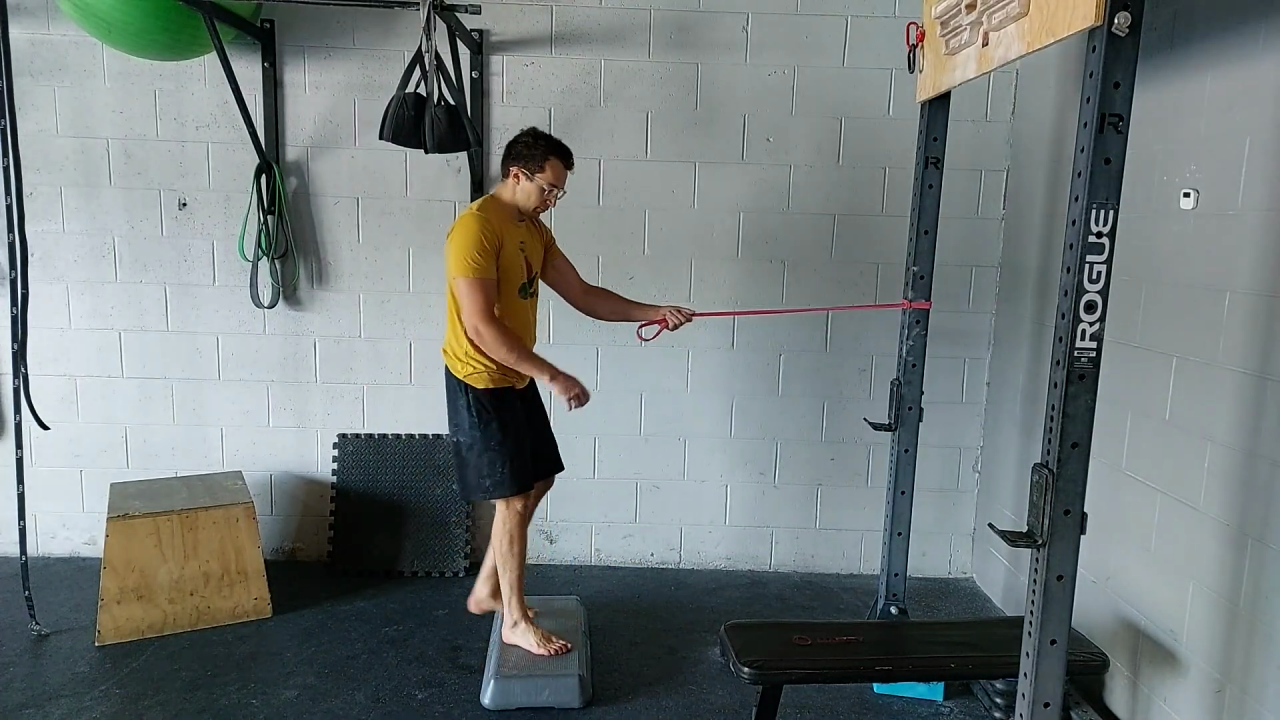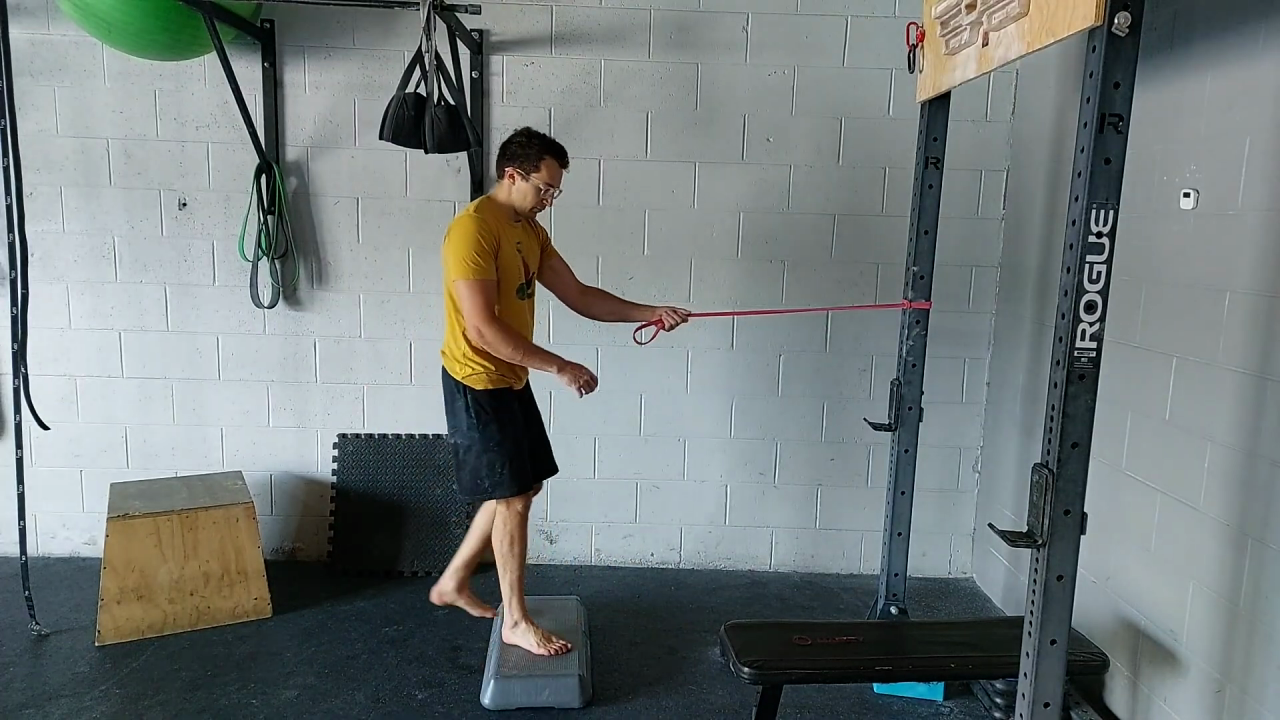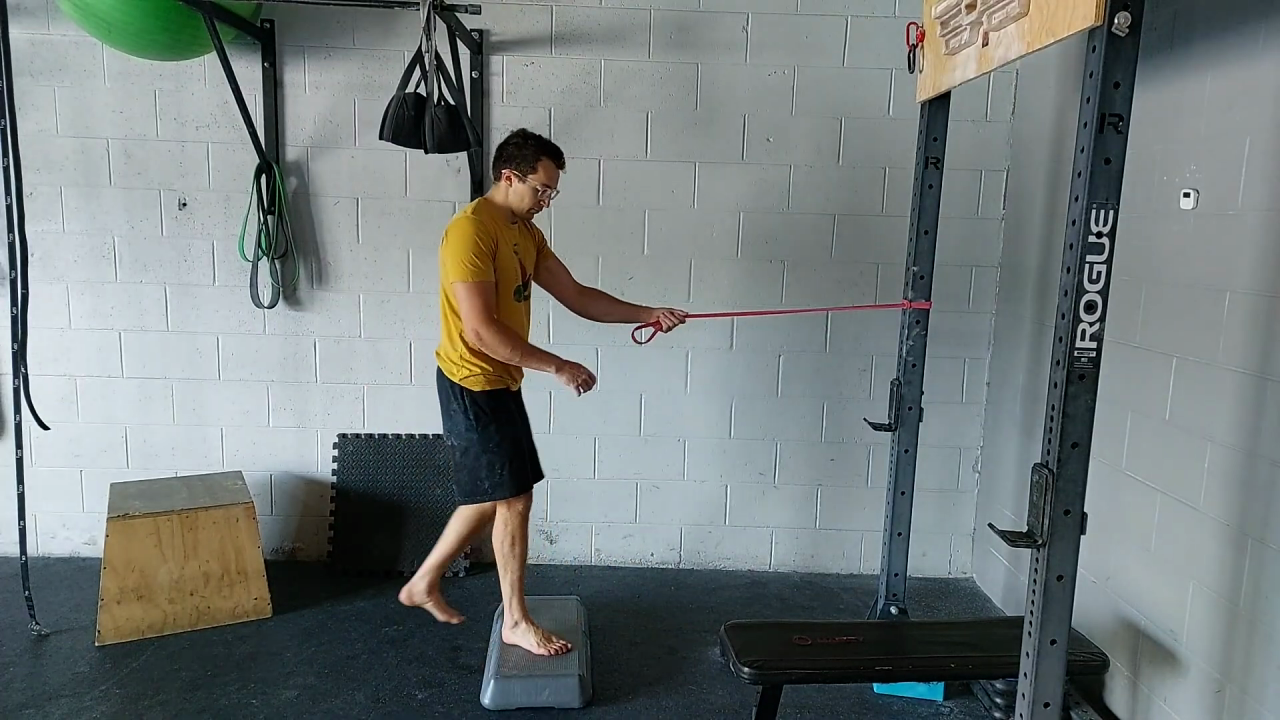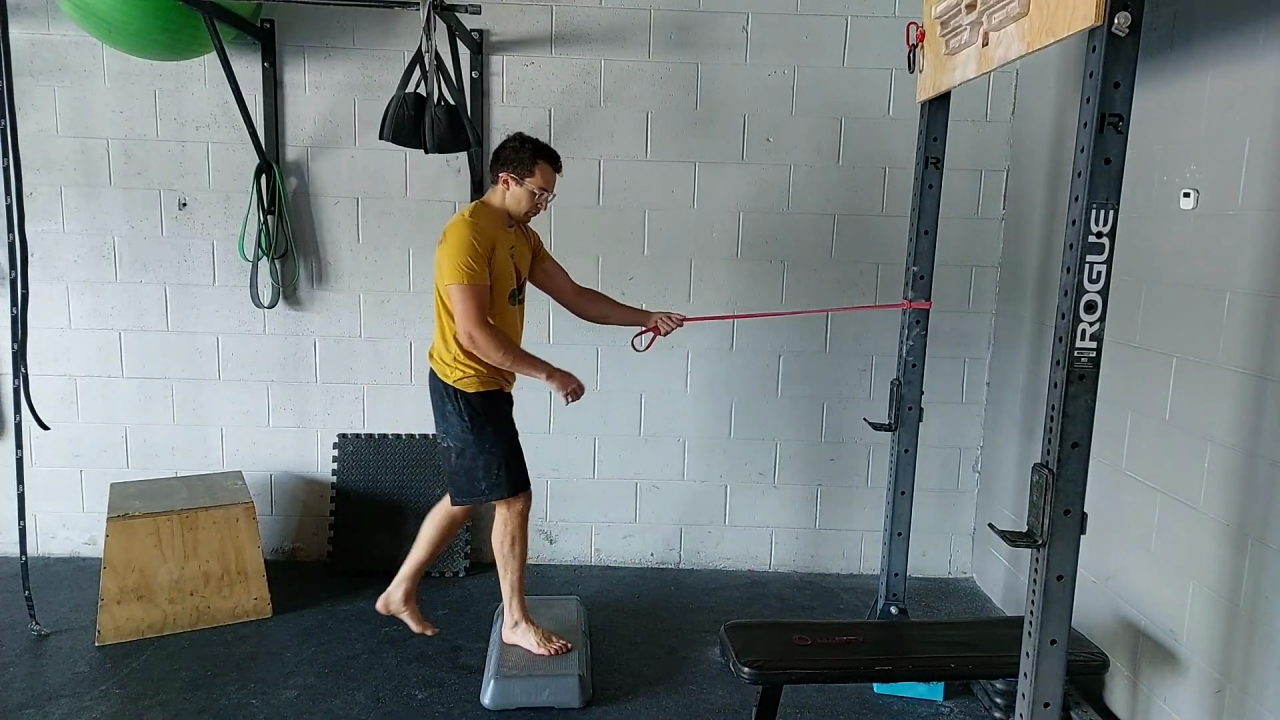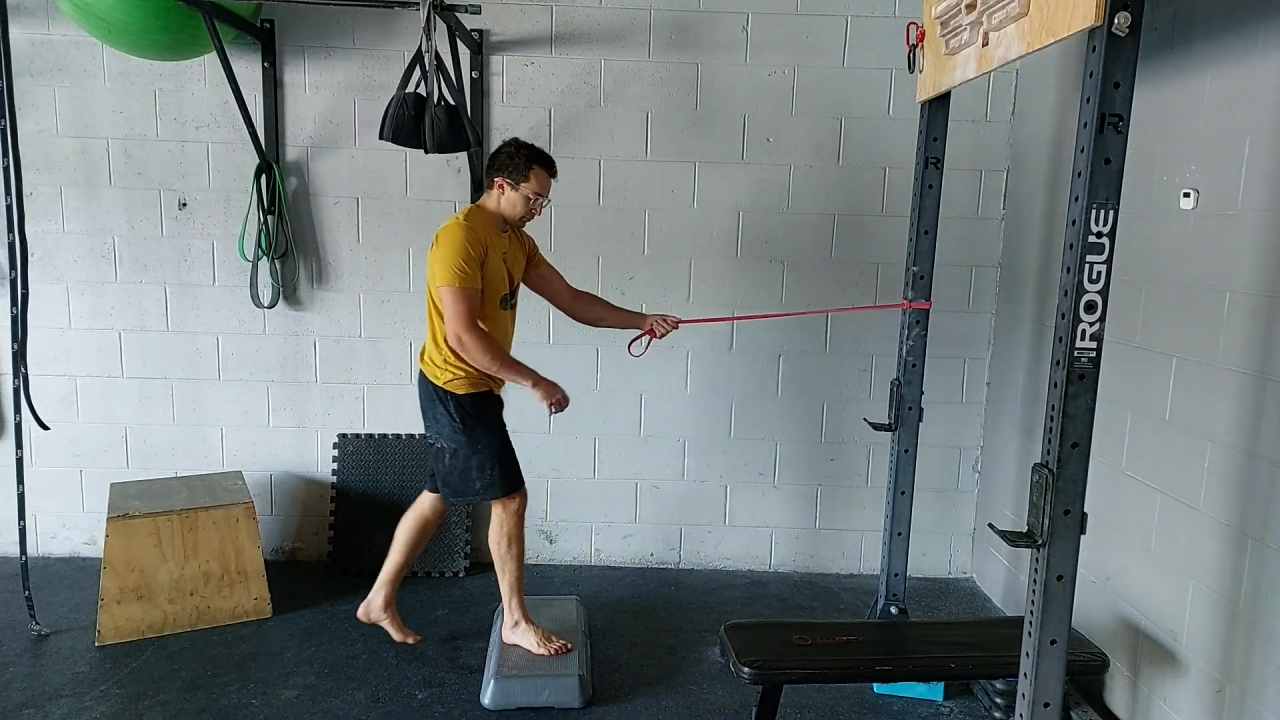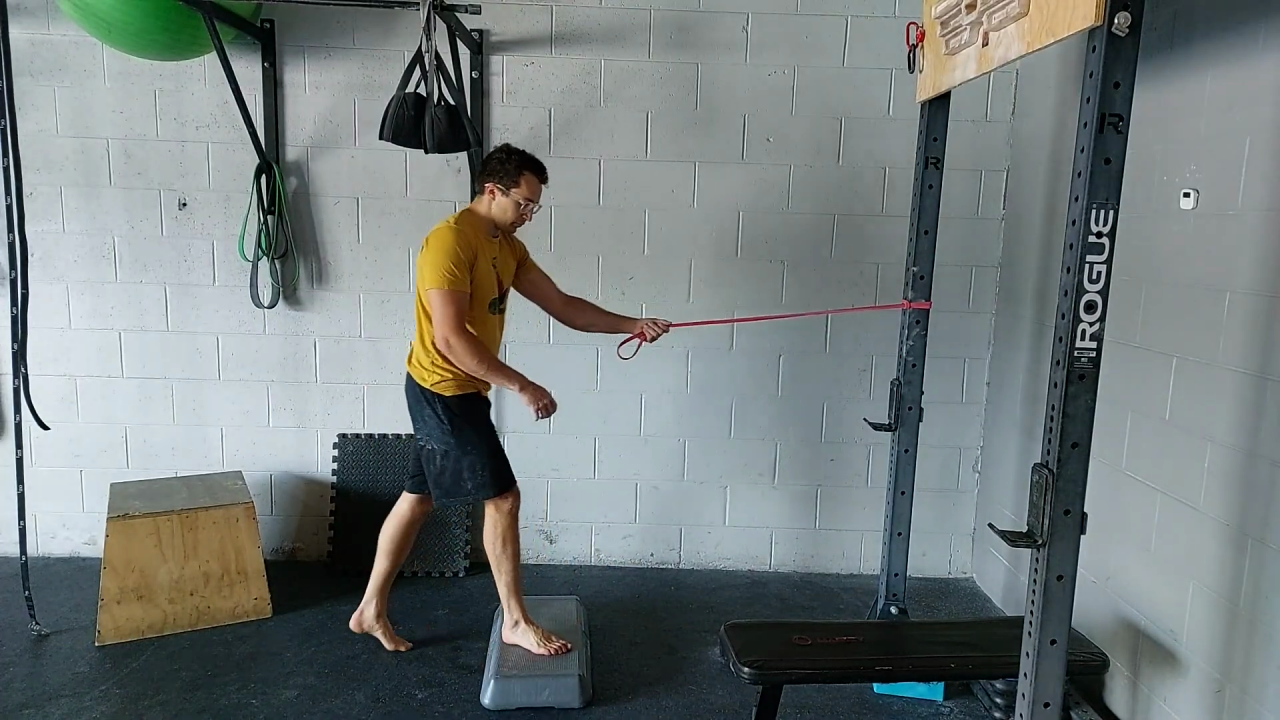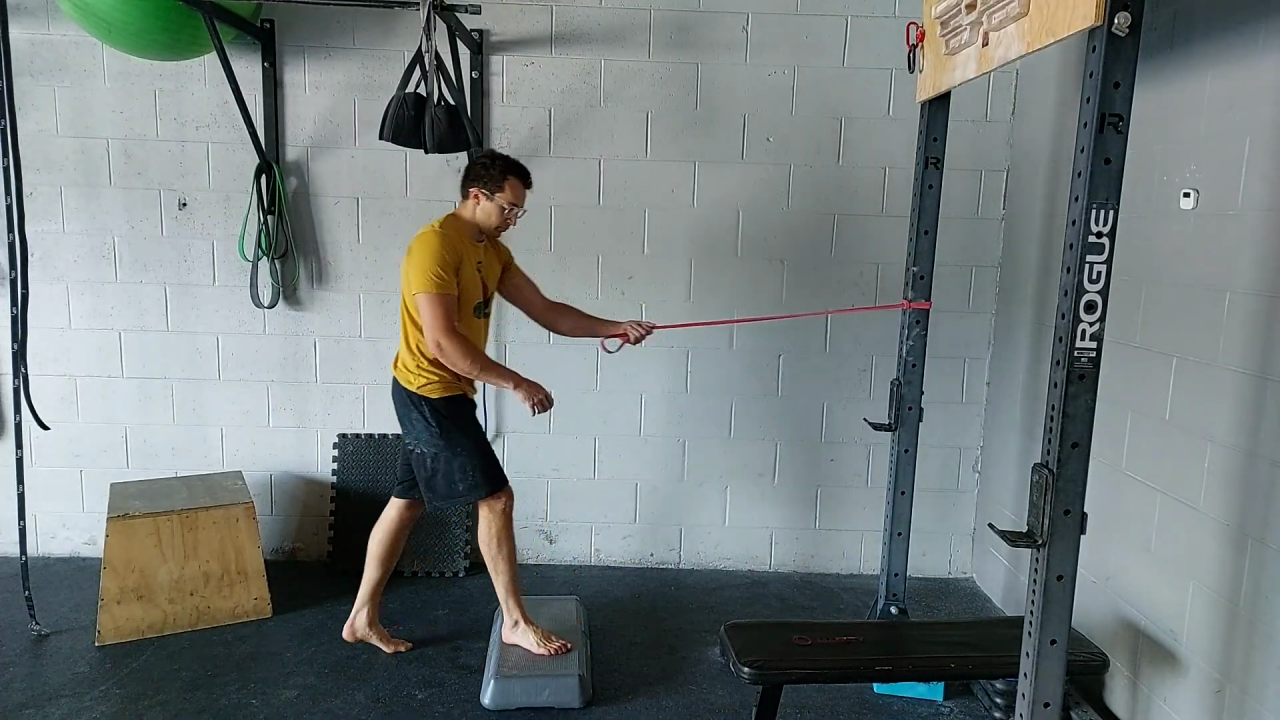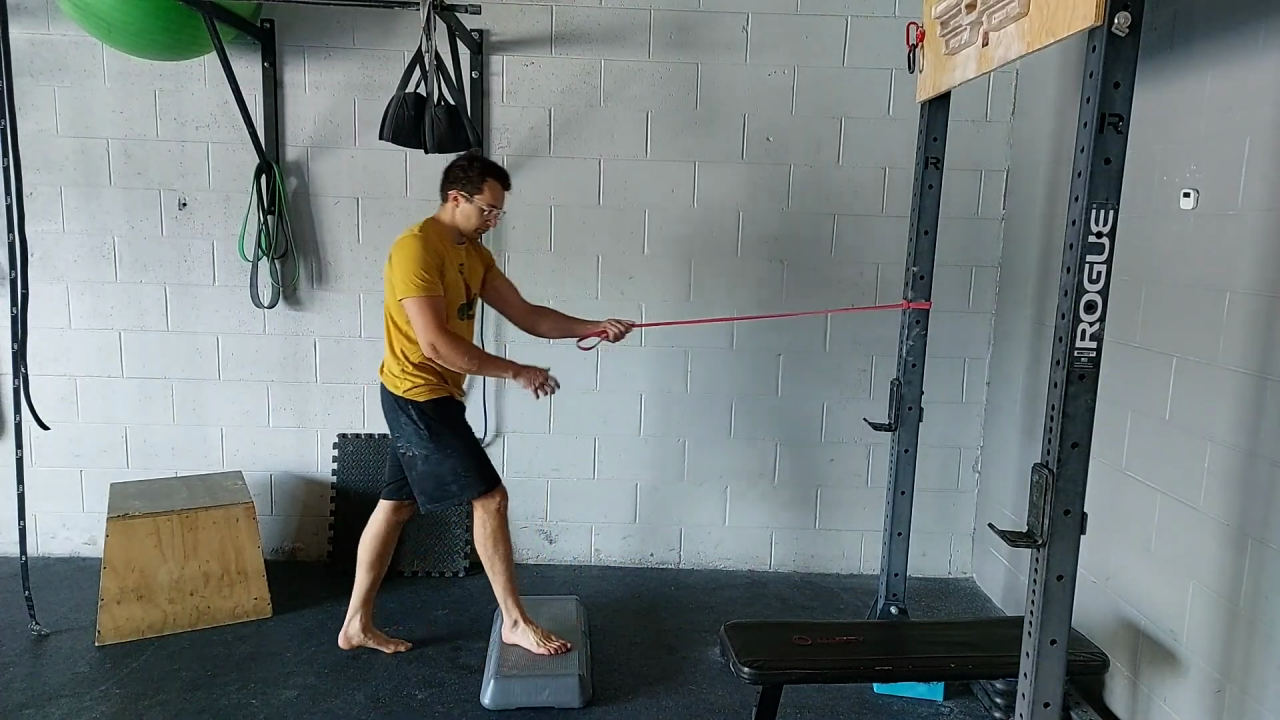
dt=0.1s
person 1, frame 1
left shoulder: (533, 230)
right shoulder: (476, 228)
left elbow: (582, 295)
right elbow: (480, 327)
left wrist: (653, 312)
right wrist: (553, 375)
left hip: (514, 381)
right hip: (481, 384)
left knee: (534, 484)
right knee: (513, 498)
left ankle: (488, 587)
right ankle: (515, 620)
person 1, frame 2
left shoulder: (530, 231)
right shoulder: (473, 229)
left elbow: (578, 295)
right elbow: (482, 327)
left wrist: (649, 313)
right wrist: (560, 367)
left hip: (509, 381)
right hip: (478, 385)
left knee: (521, 488)
right knee: (511, 499)
left ankle: (454, 581)
right ankle: (515, 621)
person 1, frame 3
left shoulder: (525, 232)
right shoulder: (471, 232)
left elbow: (575, 295)
right elbow: (480, 330)
left wrist: (646, 314)
right wrist: (558, 366)
left hip: (497, 384)
right hip: (473, 385)
left knee: (488, 496)
right knee: (512, 498)
left ankle: (423, 582)
right ankle: (517, 621)
person 1, frame 4
left shoulder: (522, 236)
right shoulder: (467, 234)
left elbow: (574, 296)
right elbow: (473, 333)
left wrist: (644, 317)
right wrist: (548, 374)
left hip: (488, 386)
right hip: (465, 387)
left knee: (467, 497)
right knee: (512, 498)
left ankle: (401, 591)
right ankle: (515, 620)
person 1, frame 5
left shoulder: (516, 240)
right shoulder: (461, 237)
left elbow: (570, 300)
right elbow: (462, 336)
left wrist: (641, 320)
right wrist: (534, 382)
left hip: (472, 389)
right hip: (456, 389)
left knee: (438, 497)
right knee: (509, 498)
left ankle: (380, 600)
right ankle: (516, 621)
person 1, frame 6
left shoulder: (507, 246)
right shoulder: (450, 241)
left elbow: (561, 305)
right elbow: (450, 338)
left wrist: (632, 325)
right wrist: (522, 386)
left hip: (459, 391)
right hip: (443, 391)
left knee: (418, 498)
right knee: (503, 498)
left ankle: (371, 610)
right ankle: (515, 620)
person 1, frame 7
left shoulder: (492, 250)
right shoulder: (435, 245)
left elbow: (546, 311)
right elbow: (442, 342)
left wrist: (614, 327)
right wrist: (515, 383)
left hip: (440, 396)
right hip: (430, 395)
left knee: (406, 503)
right knee: (496, 499)
left ankle: (363, 617)
right ankle: (516, 622)
person 1, frame 8
left shoulder: (474, 253)
right shoulder: (416, 249)
left elbow: (525, 314)
right elbow: (436, 343)
left wrist: (594, 327)
right wrist: (516, 372)
left hip: (429, 398)
right hip: (419, 397)
left knee: (394, 506)
right knee: (490, 498)
left ankle: (357, 623)
right ankle: (515, 621)
